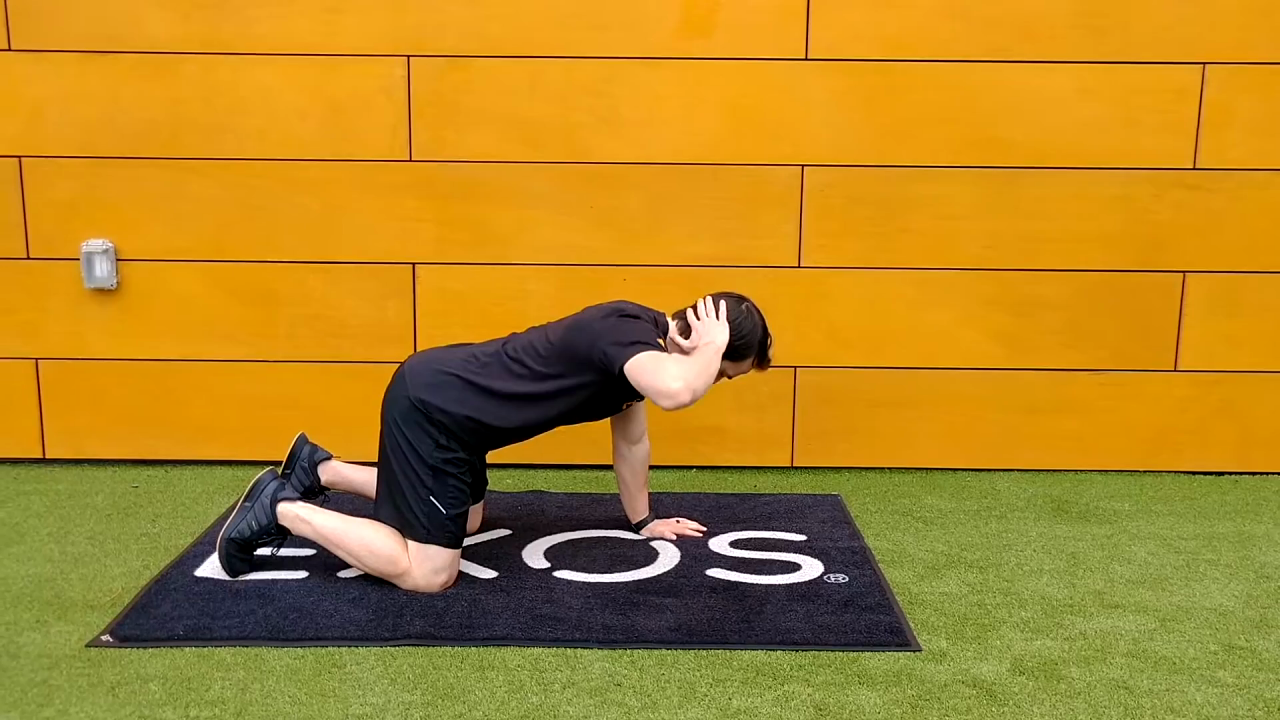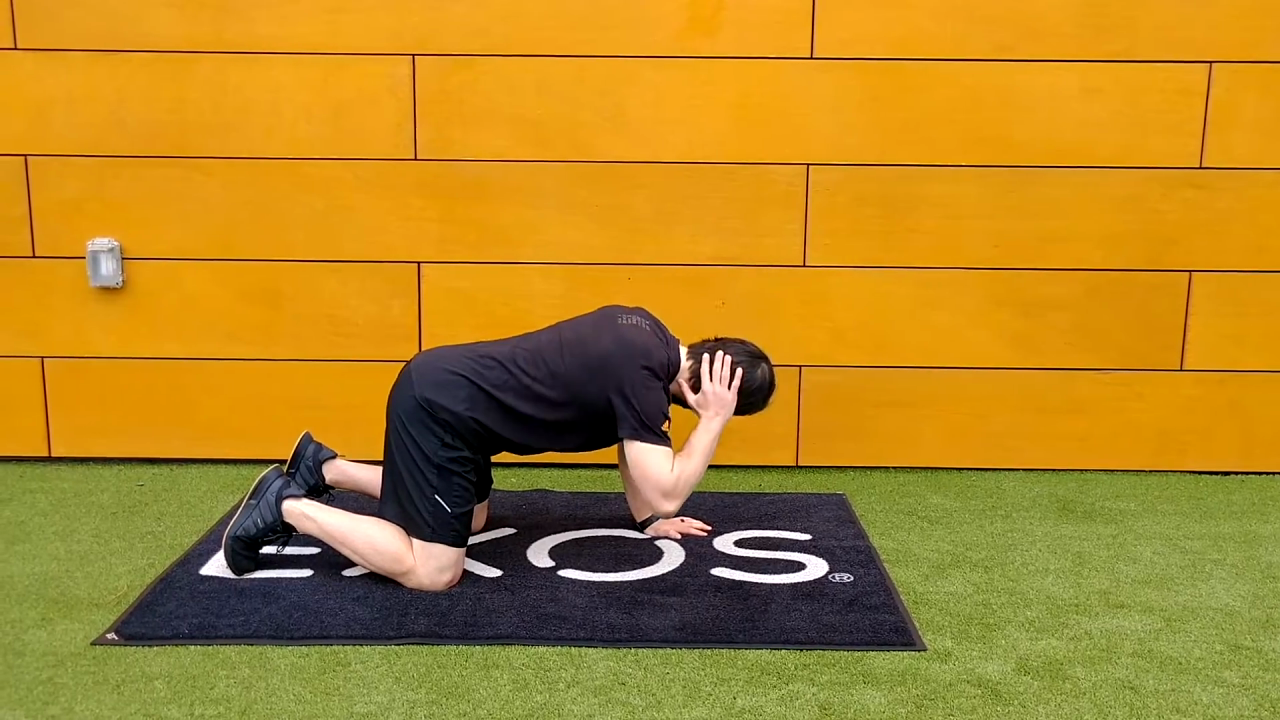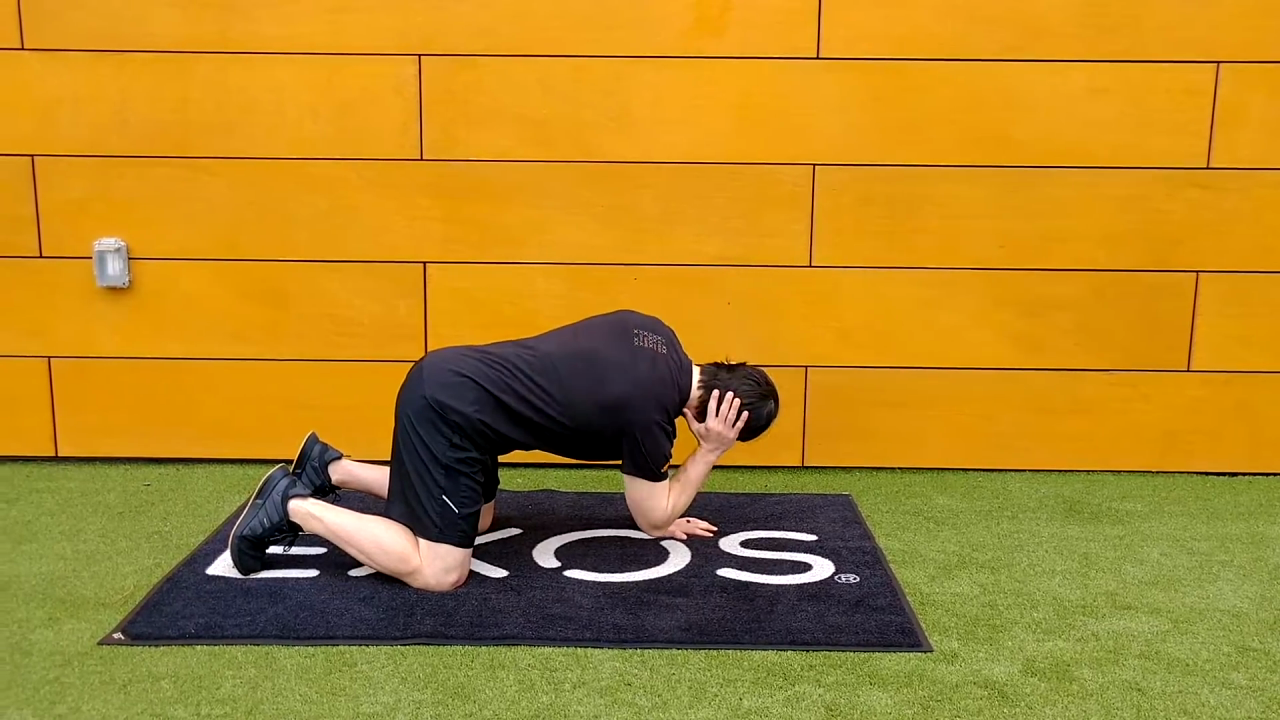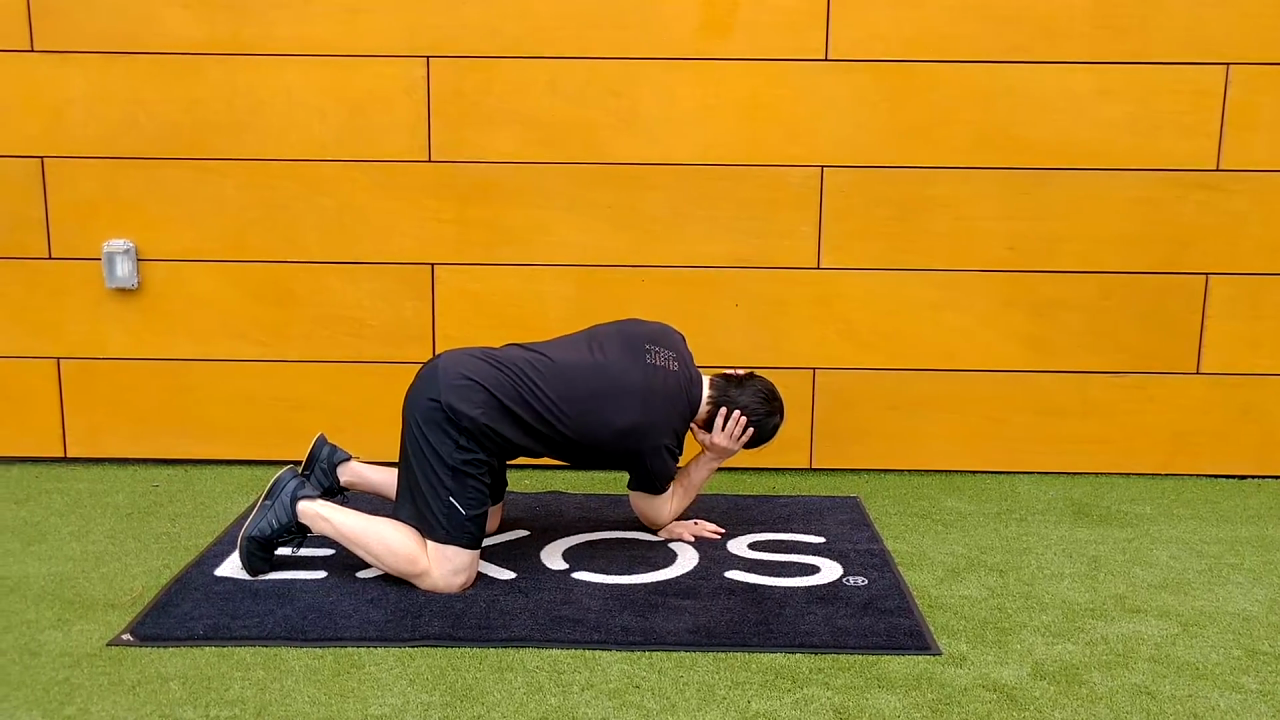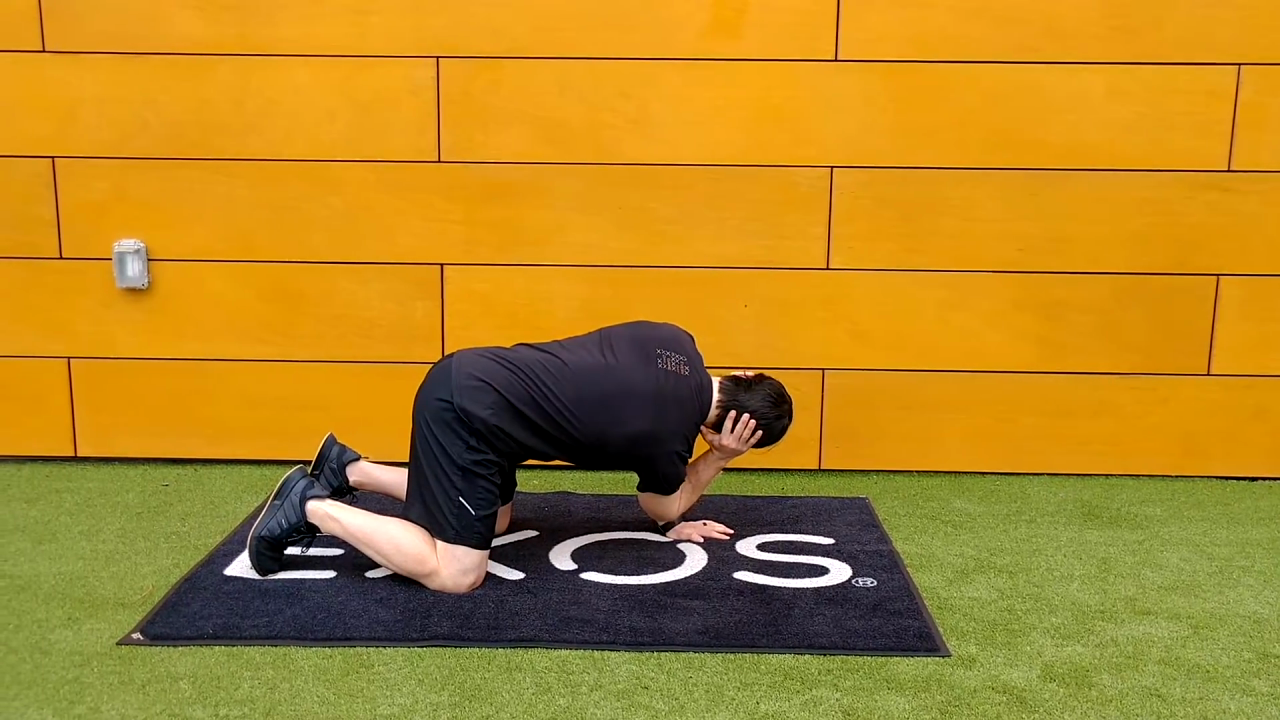
dt=0.4s
person 1, frame 1
left shoulder: (639, 330)
right shoulder: (630, 330)
left elbow: (630, 432)
right elbow: (676, 391)
left wrist: (642, 520)
right wrist: (711, 348)
left hip: (441, 394)
right hip: (431, 408)
left knee: (467, 521)
right knee: (428, 573)
left ankle: (319, 469)
right ankle: (282, 509)
person 1, frame 2
left shoulder: (648, 334)
right shoulder: (642, 377)
left elbow: (633, 436)
right elbow: (665, 495)
left wrist: (646, 521)
right wrist: (712, 422)
left hip: (442, 385)
right hip: (438, 408)
left knee: (470, 519)
right knee: (433, 572)
left ankle: (322, 468)
right ankle: (286, 507)
person 1, frame 3
left shoulder: (657, 337)
right shoulder: (649, 410)
right elbow: (652, 518)
left wrist: (664, 515)
right wrist: (710, 452)
left hip: (449, 381)
right hip: (447, 410)
left knee: (476, 519)
right knee: (439, 572)
left ankle: (329, 468)
right ankle: (293, 504)
person 1, frame 4
left shoulder: (667, 344)
right shoulder: (657, 430)
right elbow: (654, 512)
left wrist: (670, 521)
right wrist: (712, 459)
left hip: (457, 381)
right hip: (455, 413)
left knee: (484, 520)
right knee: (447, 574)
left ankle: (337, 469)
right ankle: (301, 506)
person 1, frame 5
left shoulder: (678, 346)
right shoulder: (669, 433)
right elbow: (662, 504)
left wrist: (673, 522)
right wrist: (720, 458)
left hip: (468, 379)
right hip: (466, 412)
left knee: (494, 519)
right knee: (457, 572)
left ankle: (347, 467)
right ankle: (312, 505)
